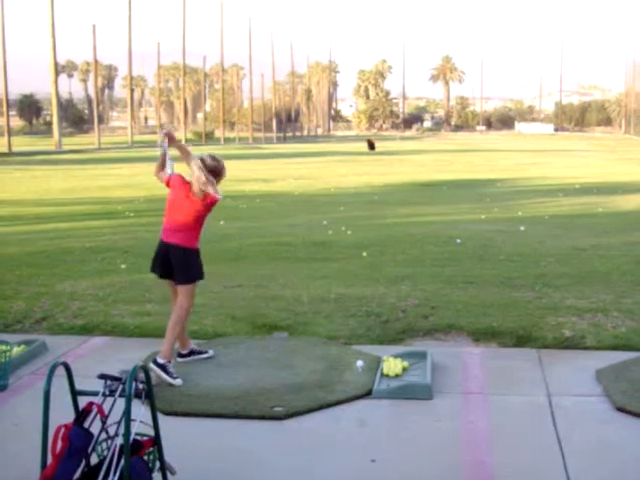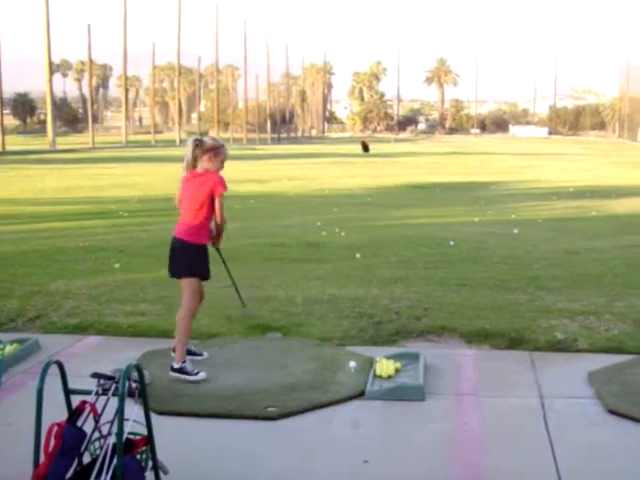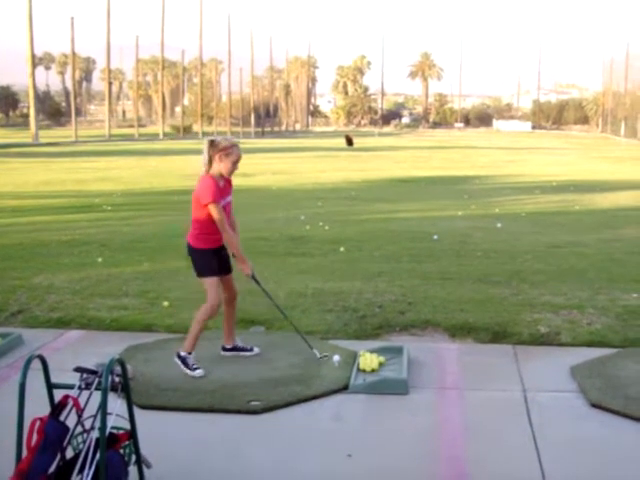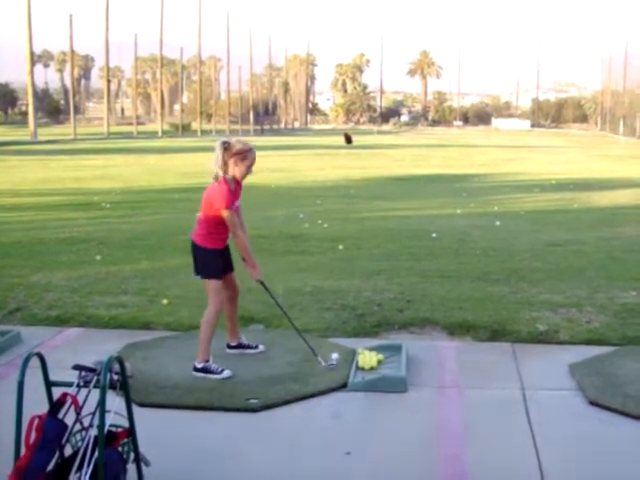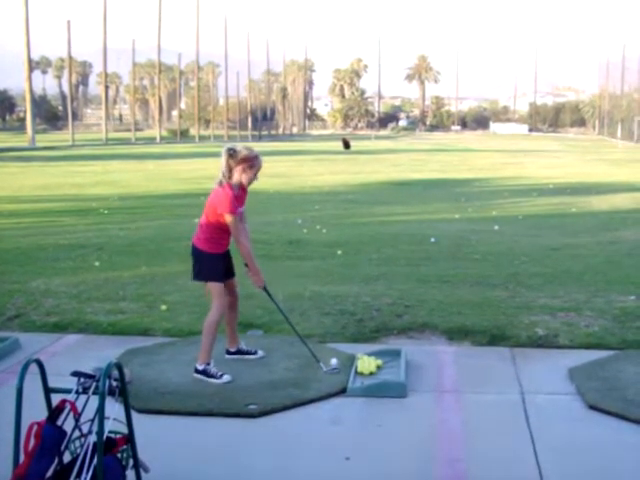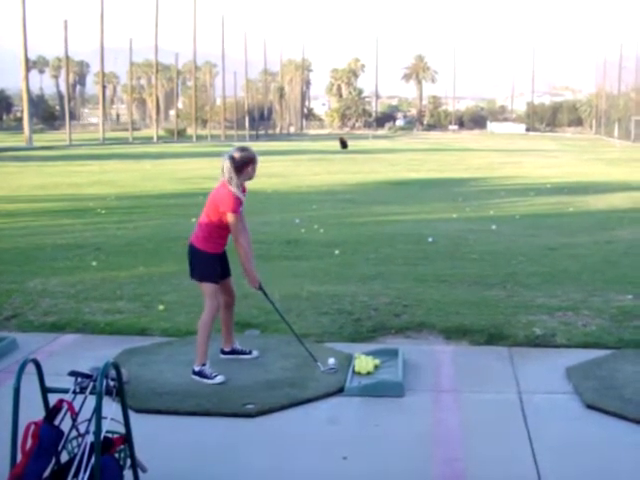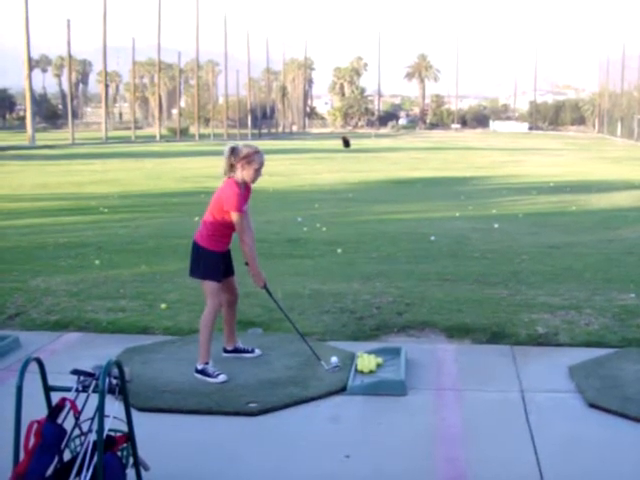
dt=0.7s
person 1, frame 1
left shoulder: (176, 182)
right shoulder: (212, 199)
left elbow: (158, 172)
right elbow: (194, 164)
left wrist: (167, 147)
right wrist: (178, 145)
left hip: (165, 247)
right hip: (185, 252)
left knee: (179, 301)
right knee: (183, 305)
left ankle: (185, 348)
right ankle: (163, 359)
person 1, frame 2
left shoulder: (188, 176)
right shoulder: (215, 179)
right elbow: (220, 219)
right wrist: (217, 237)
left hip: (183, 241)
right hip: (192, 245)
left knee: (196, 297)
right knee: (189, 302)
left ankle: (182, 345)
right ankle: (179, 362)
person 1, frame 3
left shoulder: (226, 182)
right shoulder: (208, 187)
left elbow: (231, 220)
right elbow: (223, 228)
left wrist: (238, 253)
right wrist: (242, 260)
left hip: (217, 246)
right hip: (201, 247)
left knee: (230, 294)
right knee: (215, 300)
left ankle: (229, 343)
right ankle: (185, 352)
person 1, frame 4
left shoulder: (235, 184)
right shoulder: (221, 191)
left elbow: (241, 222)
right elbow: (237, 233)
left wrist: (248, 258)
right wrist: (252, 265)
left hip: (219, 246)
right hip: (206, 248)
left knee: (232, 291)
right knee: (216, 301)
left ankle: (234, 341)
right ankle: (202, 362)
person 1, frame 5
left shoulder: (241, 189)
right shoulder: (226, 197)
left elbow: (244, 228)
right elbow: (239, 239)
left wrist: (252, 265)
right wrist: (255, 272)
left hip: (220, 250)
right hip: (206, 252)
left knee: (232, 297)
right knee: (220, 305)
left ankle: (233, 346)
right ankle: (203, 364)
person 1, frame 6
left shoulder: (239, 189)
right shoulder: (229, 196)
left elbow: (244, 229)
right elbow: (239, 239)
left wrist: (251, 264)
right wrist: (250, 272)
left hip: (216, 249)
right hip: (203, 251)
left knee: (228, 296)
right knee: (212, 304)
left ankle: (228, 346)
right ankle: (200, 366)
person 1, frame 7
left shoulder: (244, 188)
right shoulder: (232, 194)
left elbow: (248, 228)
right elbow: (244, 238)
left wrist: (254, 264)
right wrist: (255, 271)
left hip: (221, 248)
right hip: (207, 249)
left knee: (231, 295)
right knee: (214, 303)
left ankle: (231, 345)
right ankle: (203, 364)
